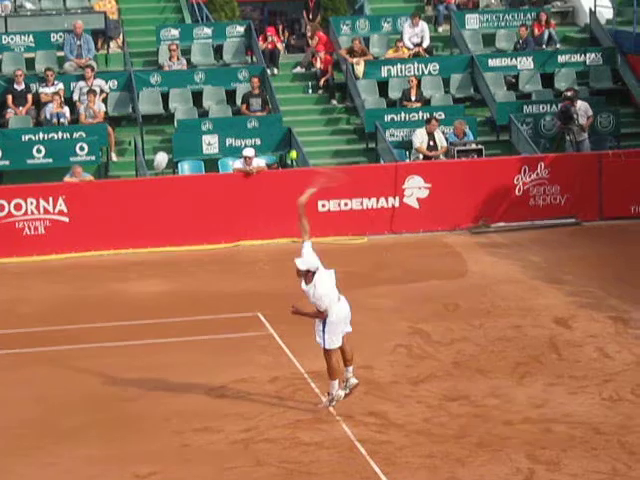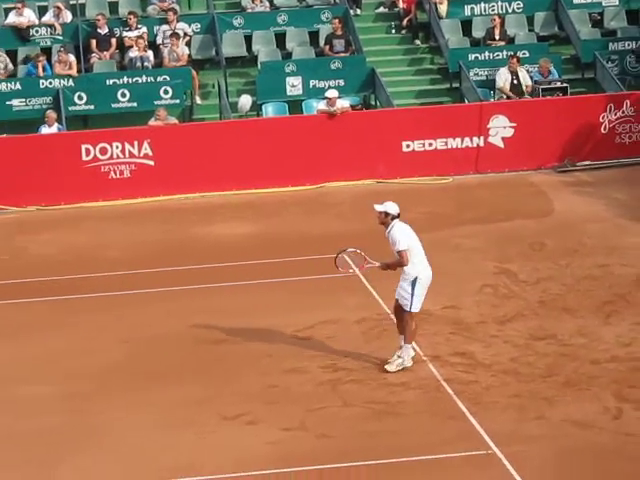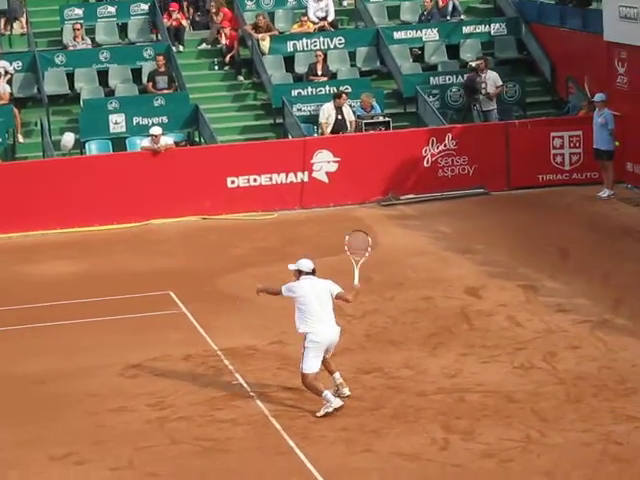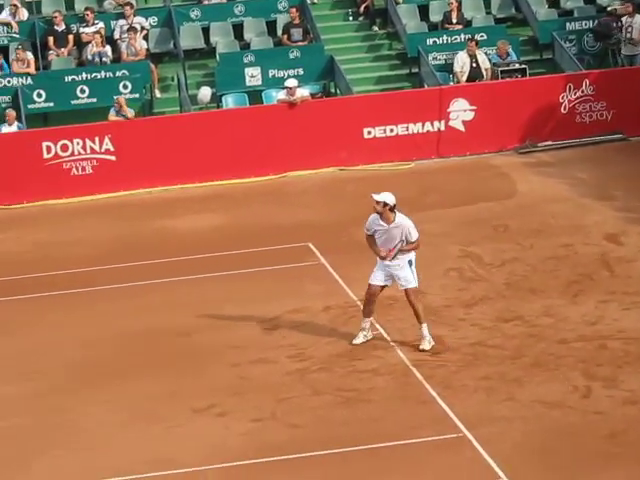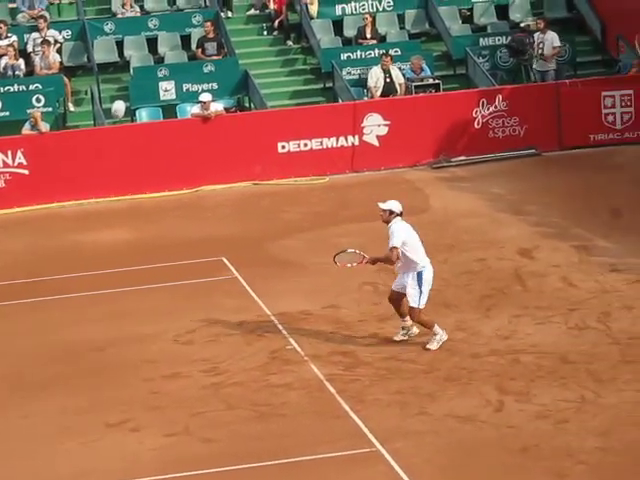
dt=1s
person 1, frame 1
left shoulder: (316, 292)
right shoulder: (310, 259)
left elbow: (323, 314)
right elbow: (305, 233)
left wrist: (300, 312)
right wrist: (301, 210)
left hip: (332, 319)
right hip: (341, 307)
left knee: (331, 355)
right knee: (344, 344)
left ankle: (334, 393)
right ankle: (349, 378)
person 1, frame 2
left shoulder: (397, 232)
right shoulder: (395, 229)
left elbow: (404, 261)
left wrist: (385, 265)
right wrist: (391, 264)
left hip: (417, 277)
right hip: (411, 276)
left knee: (408, 317)
right knee: (398, 312)
left ankle: (405, 358)
right ankle: (405, 350)
person 1, frame 3
left shoulder: (296, 287)
right shoulder: (326, 284)
left elbow: (275, 291)
right elbow: (349, 298)
left wrist: (262, 289)
right wrist: (355, 289)
left hip: (315, 336)
right hip: (333, 333)
left knee: (308, 380)
right knee: (323, 357)
left ankle: (331, 400)
right ankle: (342, 387)
person 1, frame 4
left shoulder: (405, 223)
right shoulder: (373, 220)
left elbow: (416, 244)
right elbow: (369, 236)
left wrist: (397, 250)
right wrist: (377, 251)
left hip: (403, 263)
right hip: (384, 262)
left knee: (412, 298)
right knee: (370, 296)
left ankle: (426, 336)
right ankle: (365, 331)
person 1, frame 5
left shoulder: (397, 228)
right shoulder: (398, 225)
left elbow: (392, 257)
left wrist: (376, 259)
right wrist: (385, 258)
left hip: (419, 273)
right hip: (409, 271)
left knee: (415, 315)
right knee: (393, 298)
left ankle: (438, 334)
right ankle: (408, 328)
